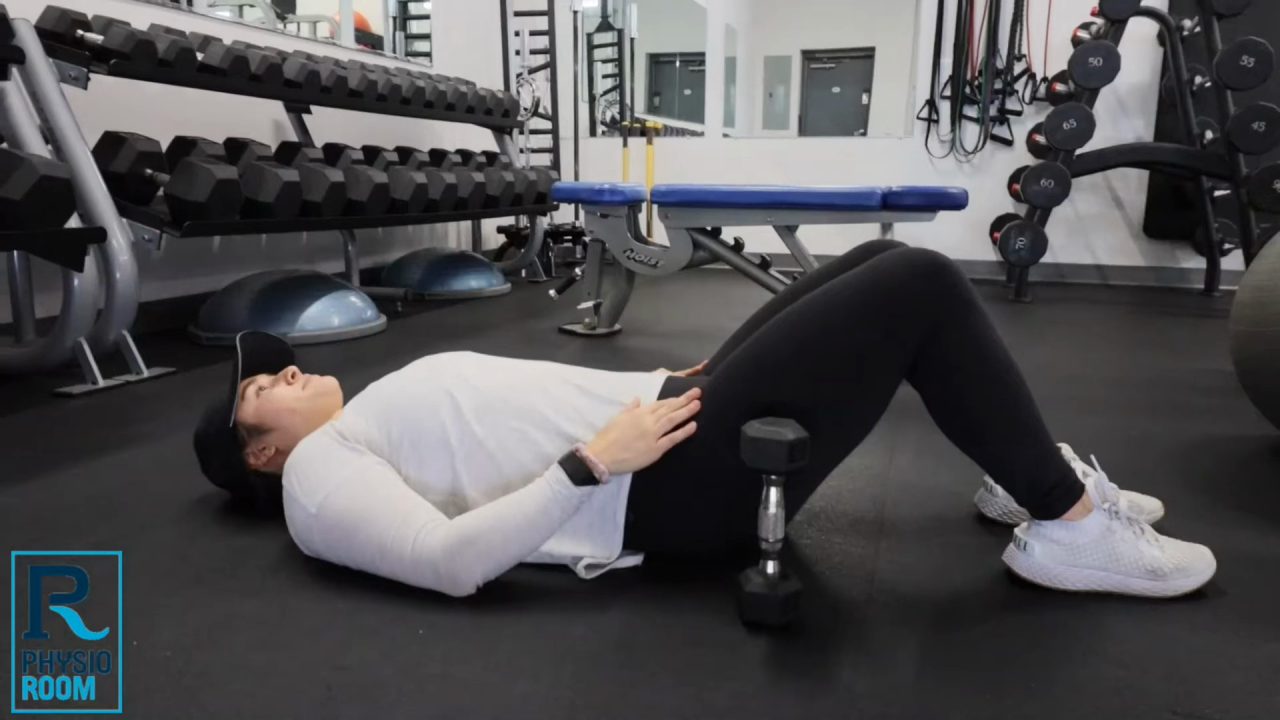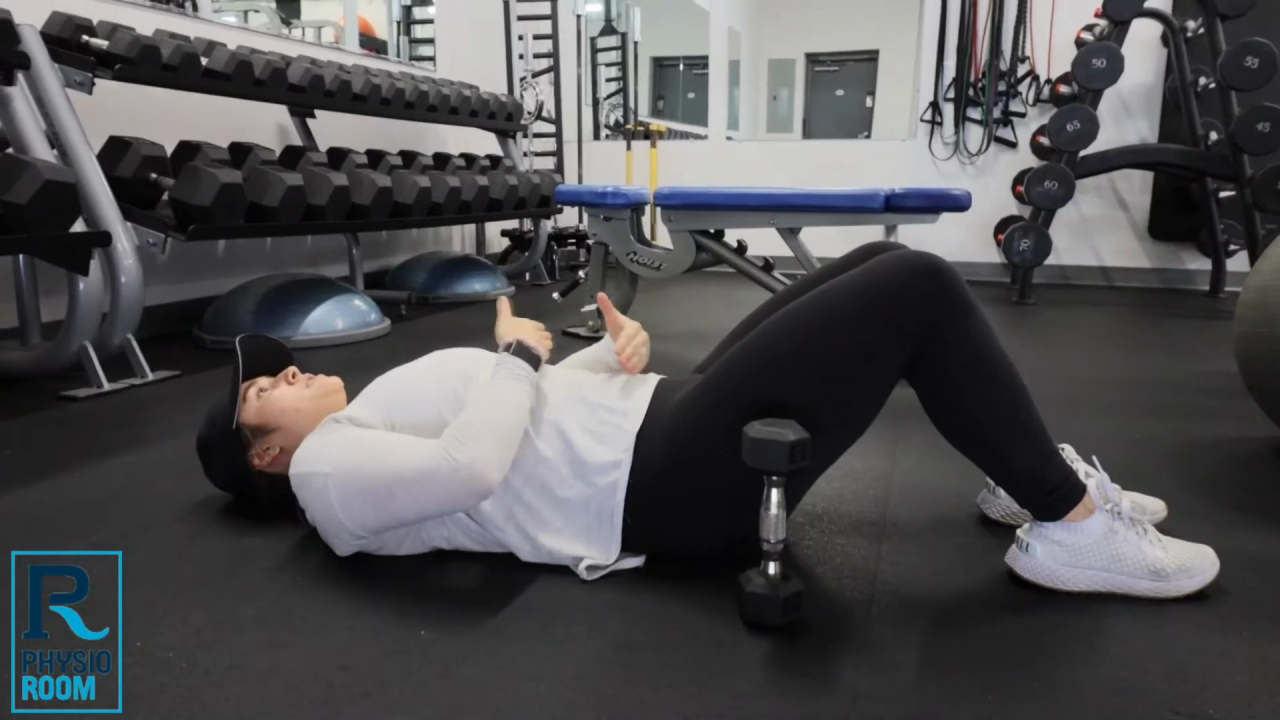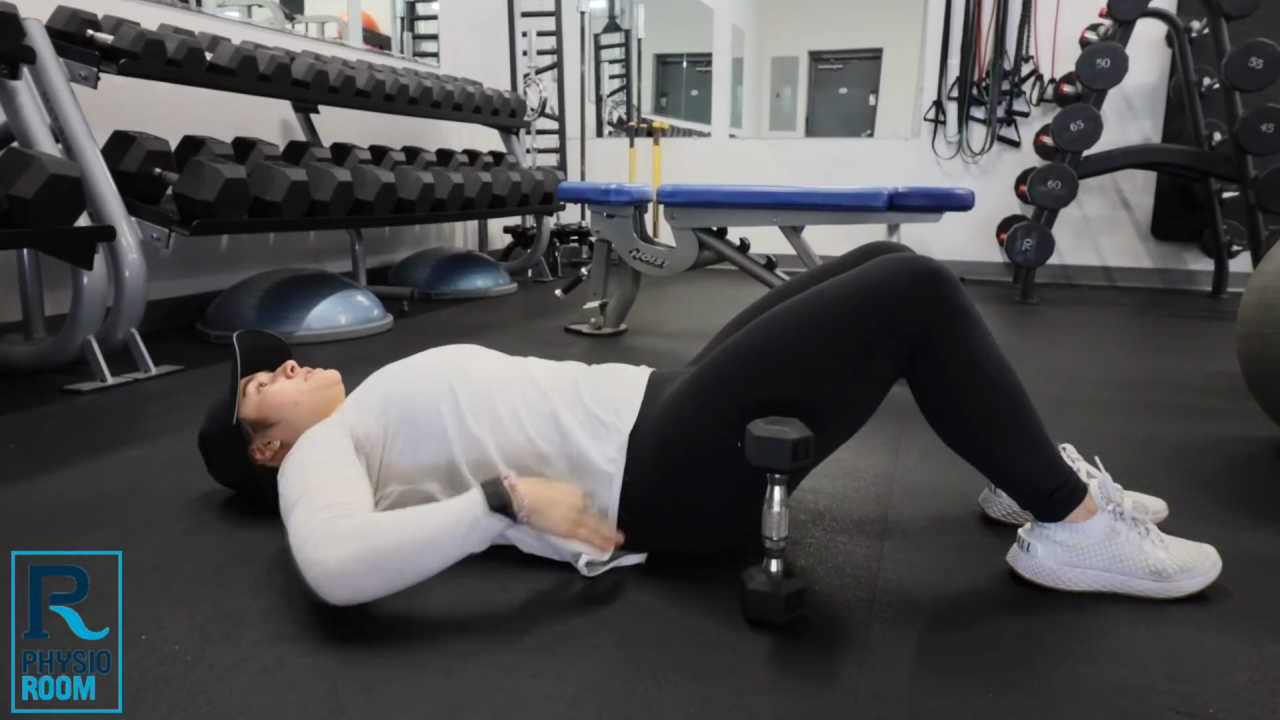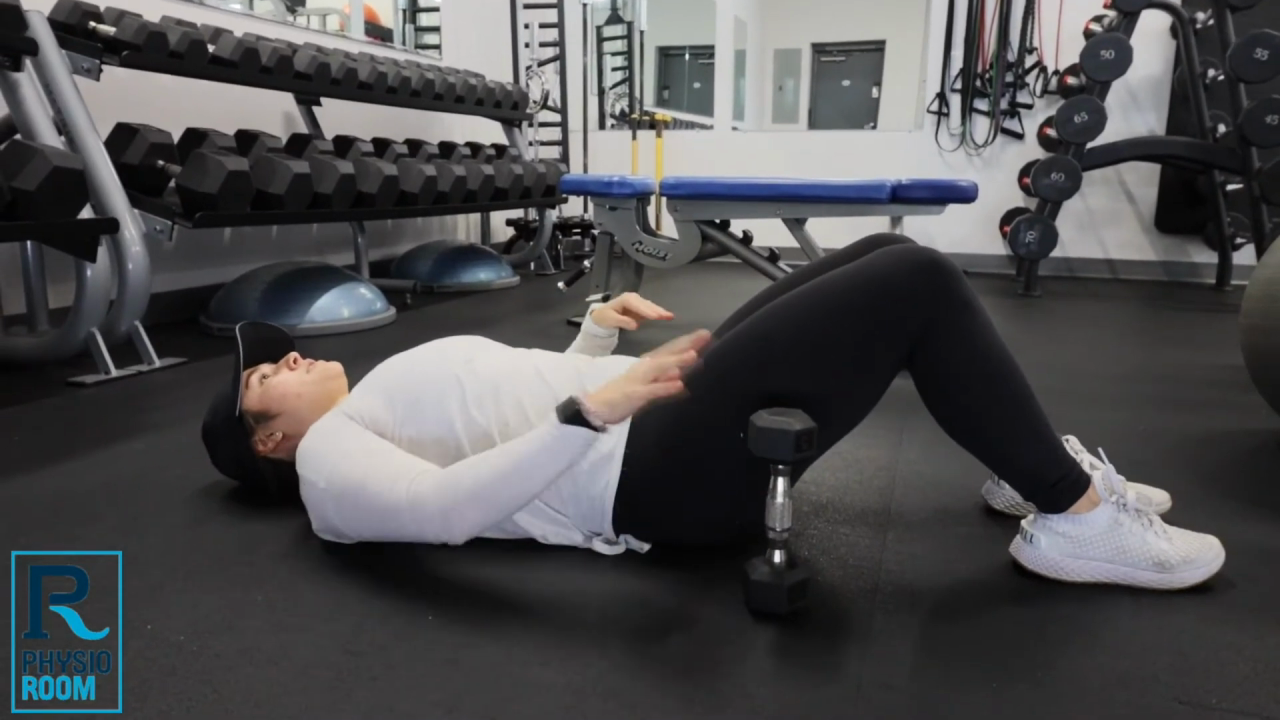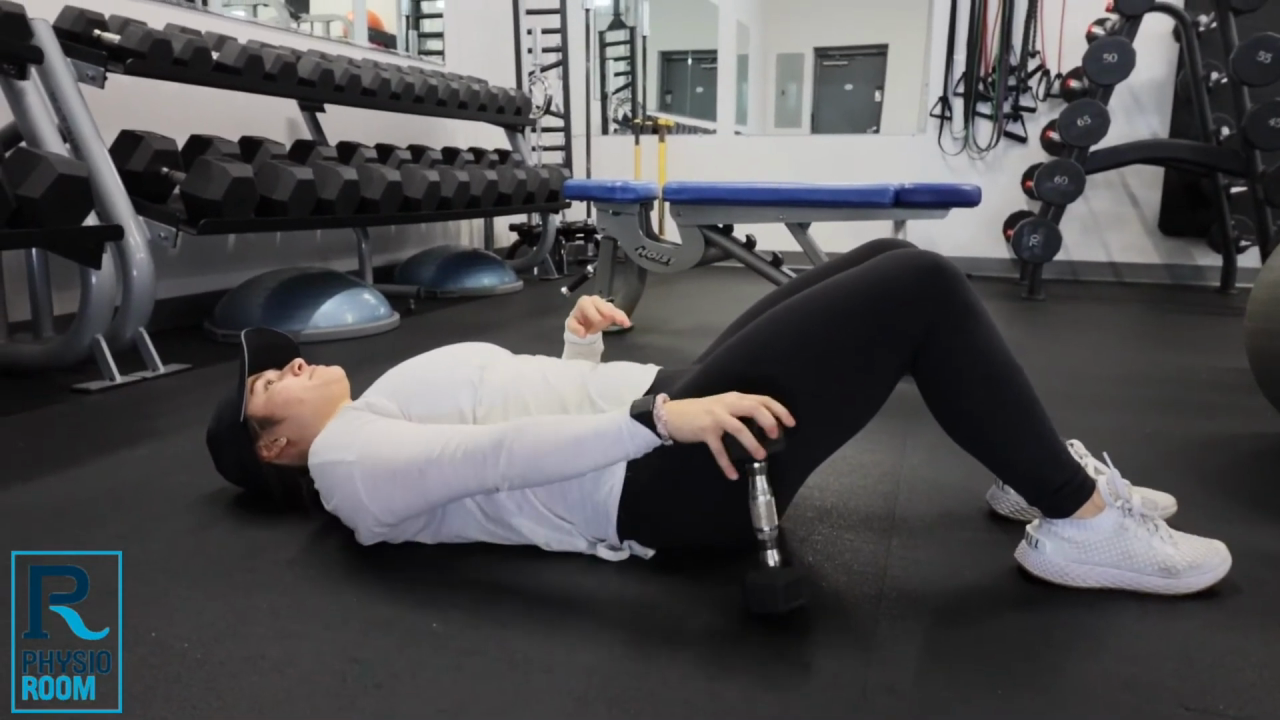
dt=1s
person 1, frame 1
left shoulder: (372, 427)
right shoulder: (319, 476)
right elbow: (451, 560)
left wrist: (663, 383)
right wrist: (593, 465)
left hip: (658, 420)
right hip: (677, 490)
left knee: (889, 264)
right knee: (922, 288)
left ankle: (1031, 478)
right ankle: (1069, 526)
person 1, frame 2
left shoulder: (368, 419)
right shoulder: (329, 471)
right elbow: (473, 467)
left wrist: (619, 347)
right wrist: (519, 354)
left hip: (658, 423)
right hip: (671, 487)
left knee: (891, 268)
right knee: (919, 288)
left ankle: (1033, 477)
right ankle: (1070, 526)
person 1, frame 3
left shoulder: (376, 416)
right shoulder: (323, 453)
right elbow: (337, 566)
left wrist: (627, 376)
right wrist: (504, 504)
left hip: (653, 414)
right hip: (670, 478)
left knee: (891, 269)
right knee: (915, 293)
left ankle: (1030, 476)
right ankle: (1071, 526)
person 1, frame 4
left shoulder: (381, 408)
right shoulder: (330, 457)
right elbow: (445, 506)
left wrist: (597, 332)
right wrist: (592, 410)
left hip: (657, 431)
right hip: (667, 475)
left knee: (893, 259)
right knee: (919, 287)
left ankle: (1036, 468)
right ankle: (1075, 518)
person 1, frame 5
left shoulder: (388, 413)
right shoulder: (349, 461)
right elbow: (502, 455)
left wrist: (576, 339)
right wrist: (664, 417)
left hip: (666, 414)
right hip: (669, 483)
left knee: (896, 264)
right knee: (923, 290)
left ankle: (1039, 471)
right ankle: (1080, 523)
